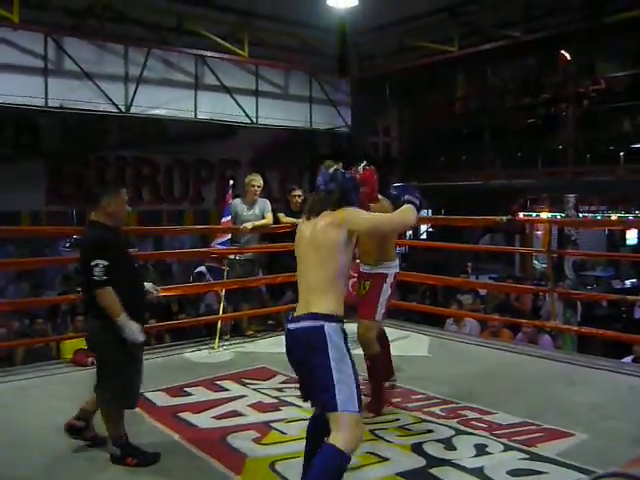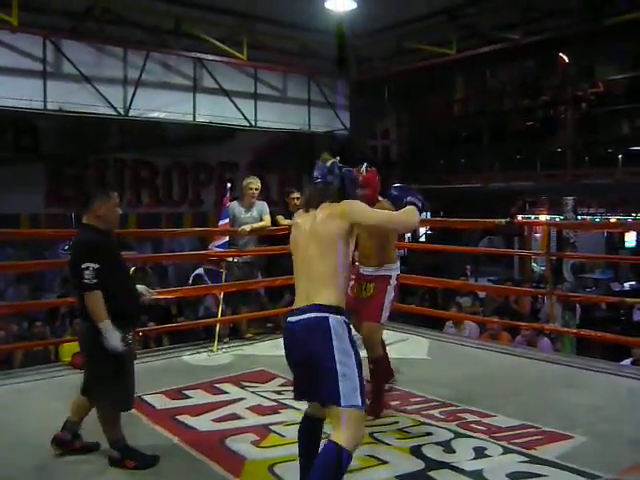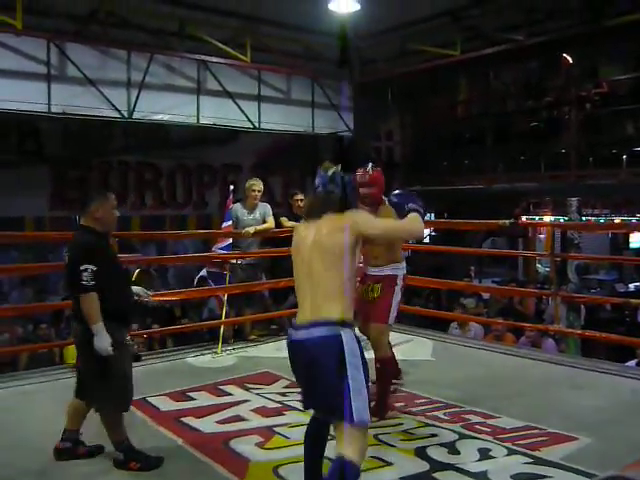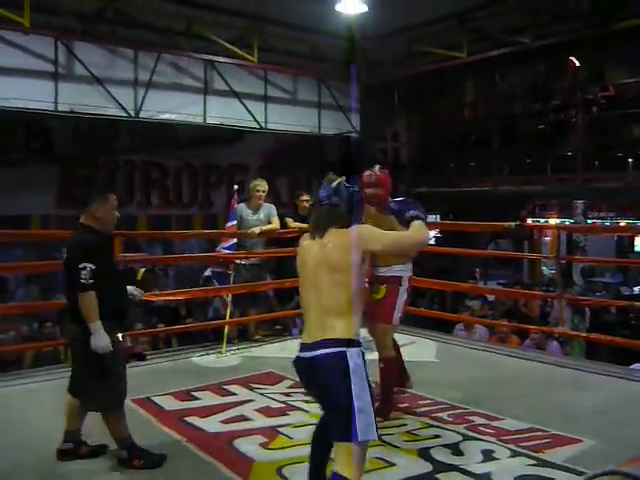
dt=0.1s
person 1, frame 1
left shoulder: (306, 224)
right shoulder: (343, 216)
right elbow: (403, 222)
right wrist: (410, 201)
left hip: (297, 331)
right hip: (322, 331)
left knee: (324, 408)
right knee: (347, 433)
person 1, frame 2
left shoulder: (300, 219)
right shoulder: (345, 209)
right elbow: (408, 222)
right wrist: (412, 202)
left hip: (295, 326)
right hip: (325, 324)
left knee: (317, 408)
right knee: (348, 430)
person 1, frame 3
left shoulder: (301, 230)
right shoulder: (350, 221)
right elbow: (414, 231)
right wrist: (412, 208)
left hip: (299, 342)
right hip: (333, 340)
left knee: (323, 413)
right knee: (352, 449)
person 1, frame 4
left shoulder: (306, 243)
right shoulder: (356, 236)
right elbow: (419, 239)
right wrist: (414, 215)
left hip: (306, 356)
right hip: (339, 355)
left knee: (334, 415)
person 2, frame 1
left shoulder: (106, 235)
right shoulder: (98, 240)
right elbow: (101, 287)
left wrist: (140, 286)
right wrist: (126, 323)
left hip: (111, 325)
right hip: (112, 327)
left knee: (112, 383)
right knee: (117, 387)
left ankle: (80, 421)
right ankle: (120, 448)
person 2, frame 2
left shoulder: (99, 238)
right shoulder: (89, 243)
right elbow: (91, 290)
left wrist: (131, 289)
right wrist: (108, 330)
left hip: (112, 327)
right hip: (104, 330)
left knee: (97, 386)
right knee: (112, 390)
left ankle: (67, 435)
right ankle: (118, 450)
person 2, frame 3
left shoulder: (93, 240)
right shoulder: (87, 245)
right elbow: (86, 292)
left wrist: (127, 290)
right wrist: (100, 333)
left hip: (107, 329)
right hip: (102, 332)
left knee: (89, 388)
right knee: (113, 393)
left ankle: (68, 442)
right ankle: (124, 452)
person 2, frame 4
left shoulder: (93, 239)
right shoulder: (85, 244)
right elbow: (85, 290)
left wrist: (122, 290)
right wrist: (97, 331)
left hip: (88, 329)
right hip: (95, 330)
left knee: (84, 387)
right knee: (109, 390)
left ankle: (70, 442)
right ankle: (127, 450)
person 3, frame 1
left shoulder: (384, 208)
right shoulder: (356, 207)
left hip: (382, 273)
right hip: (365, 270)
left knee: (366, 333)
right knee: (371, 328)
left ankle: (377, 399)
right ankle: (386, 372)
person 3, frame 2
left shoulder: (385, 209)
right elbow: (351, 241)
left hip: (383, 275)
right hip: (363, 272)
left knee: (371, 336)
right knee: (360, 326)
left ankle: (376, 402)
right ankle: (385, 373)
person 3, frame 3
left shoulder: (389, 209)
right shoulder: (358, 209)
left elbow: (397, 244)
left hip: (389, 275)
right hip: (369, 273)
left knee: (378, 336)
right knee: (365, 327)
left ankle: (381, 404)
right ankle: (393, 372)
person 3, frame 4
left shoulder: (395, 211)
right shoulder: (366, 210)
left elbow: (410, 249)
left wrist: (390, 220)
left hip: (396, 276)
right hip: (378, 274)
left knee: (382, 336)
right knee: (375, 329)
left ankle: (385, 405)
right ankle: (401, 376)
person 4, frame 1
left shoulder: (264, 203)
right shoulder: (236, 203)
left elbow: (269, 221)
left wrist: (252, 223)
left hip: (252, 255)
right hip: (235, 255)
left knee: (249, 292)
right knee: (232, 292)
left ankle: (245, 327)
person 4, frame 2
left shoulder: (262, 205)
right shoulder: (233, 206)
left elbow: (267, 223)
left wrist: (250, 226)
left hip: (251, 258)
right hip: (233, 257)
left knee: (247, 295)
right knee: (230, 294)
left ankle: (243, 330)
right ankle: (224, 331)
person 4, frame 3
left shoulder: (265, 207)
right shoulder: (236, 208)
left elbow: (271, 225)
left wrist: (254, 228)
left hip: (254, 259)
right hip: (237, 259)
left knee: (251, 296)
right knee: (234, 296)
left ankle: (248, 332)
person 4, frame 4
left shoulder: (269, 208)
right shoulder: (241, 208)
left elbow: (276, 225)
left wrist: (260, 228)
left hip: (259, 260)
right hip: (241, 260)
left knee: (256, 297)
right knee: (238, 296)
left ankle: (252, 332)
right ankle: (233, 333)
